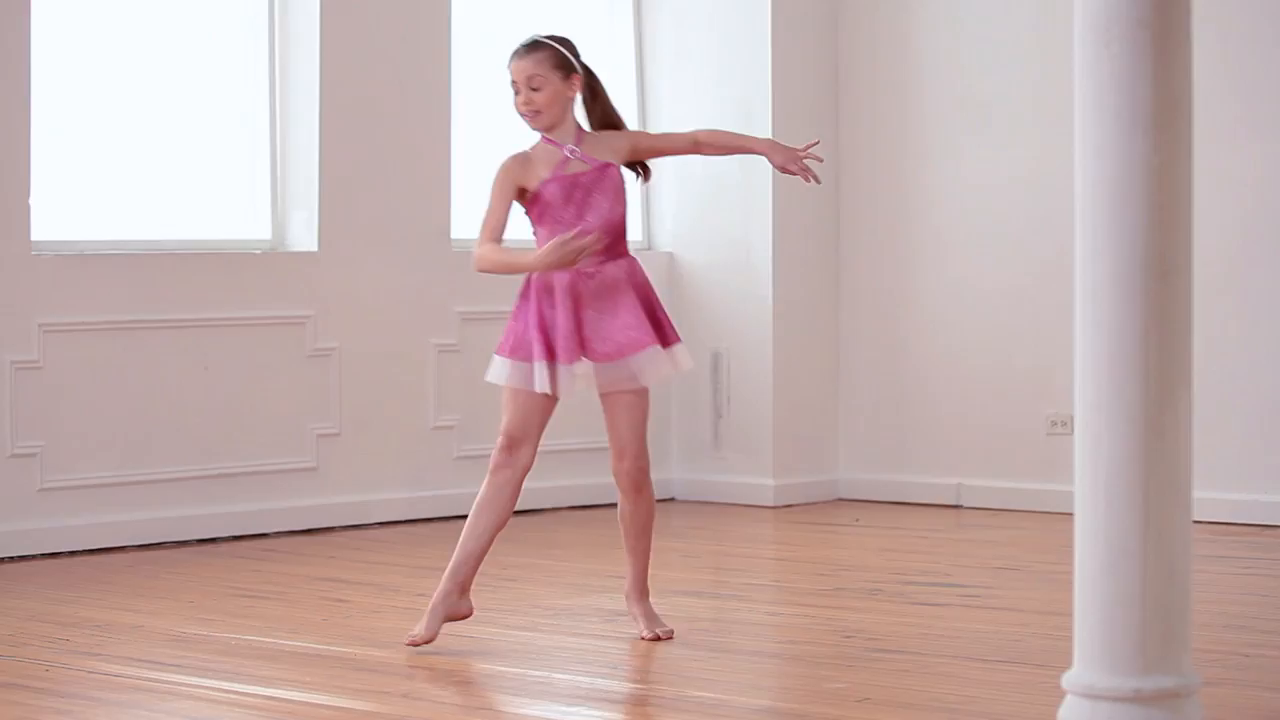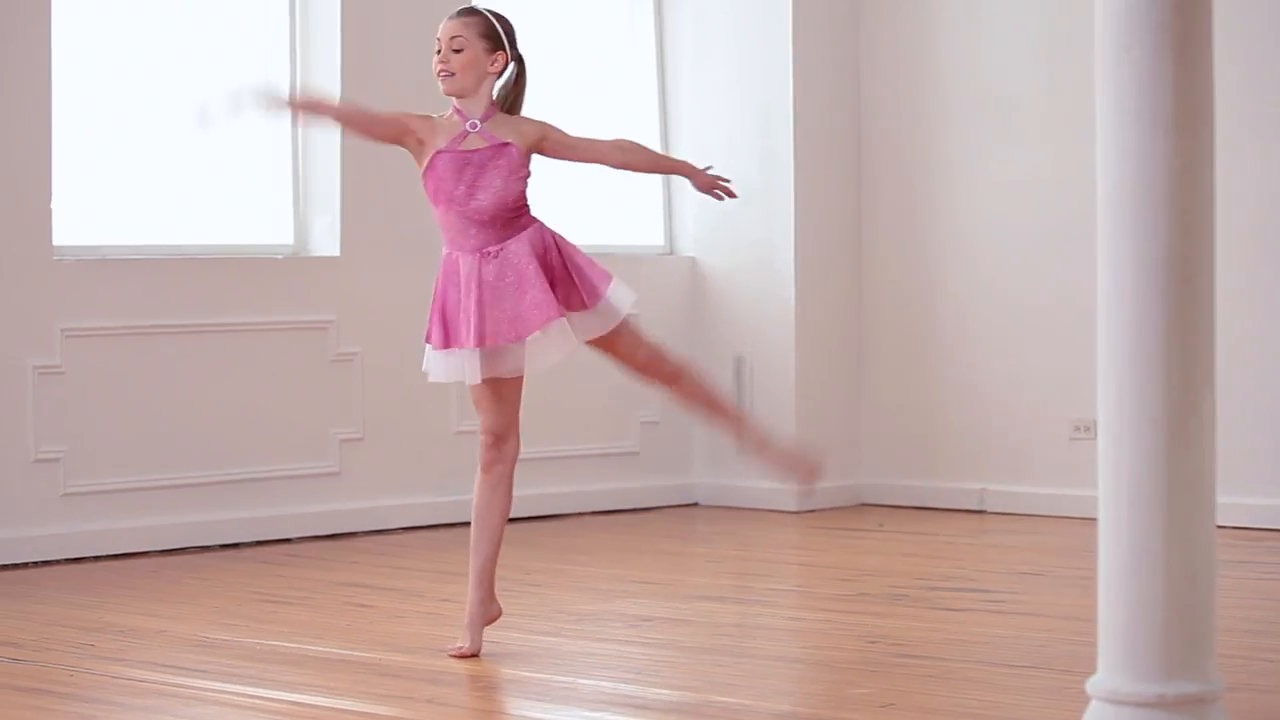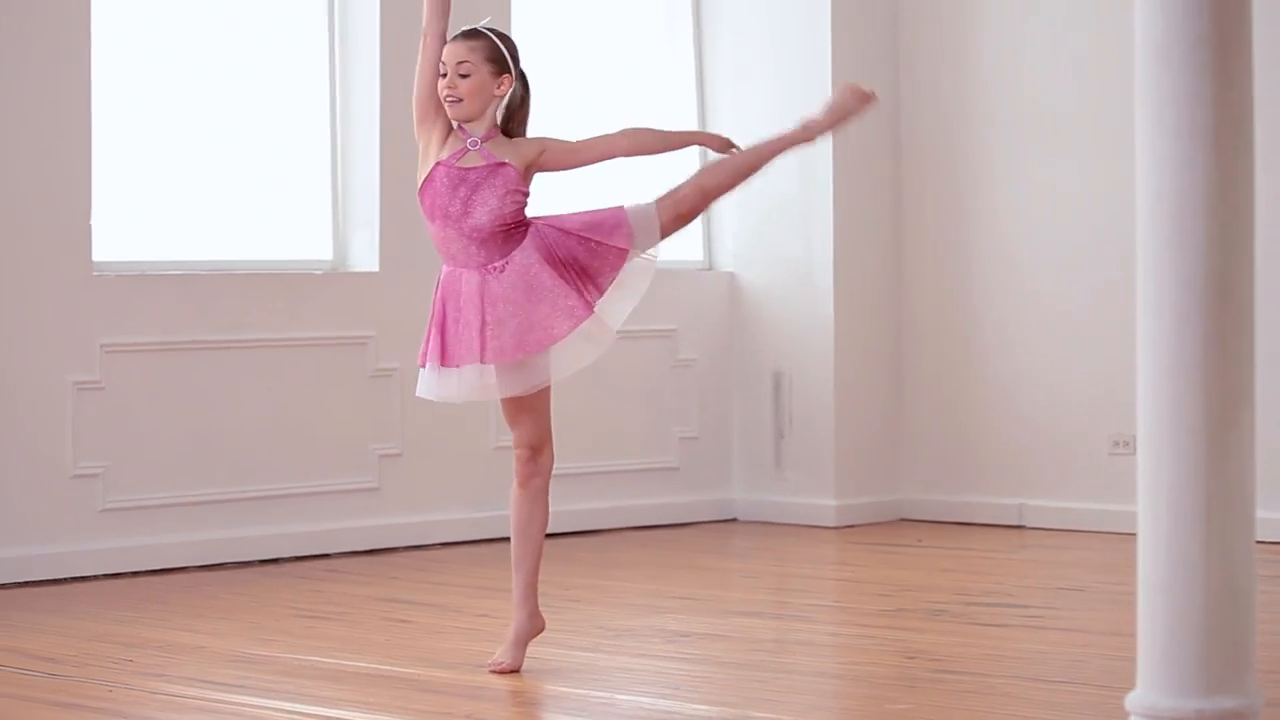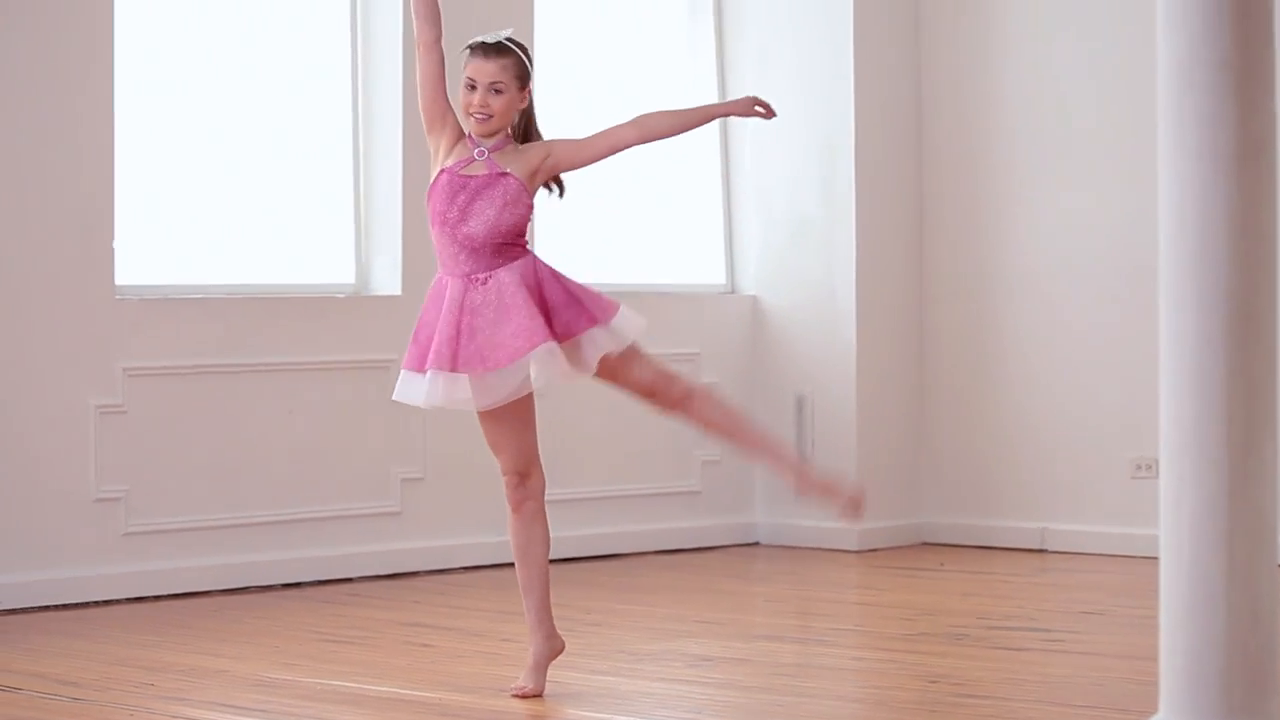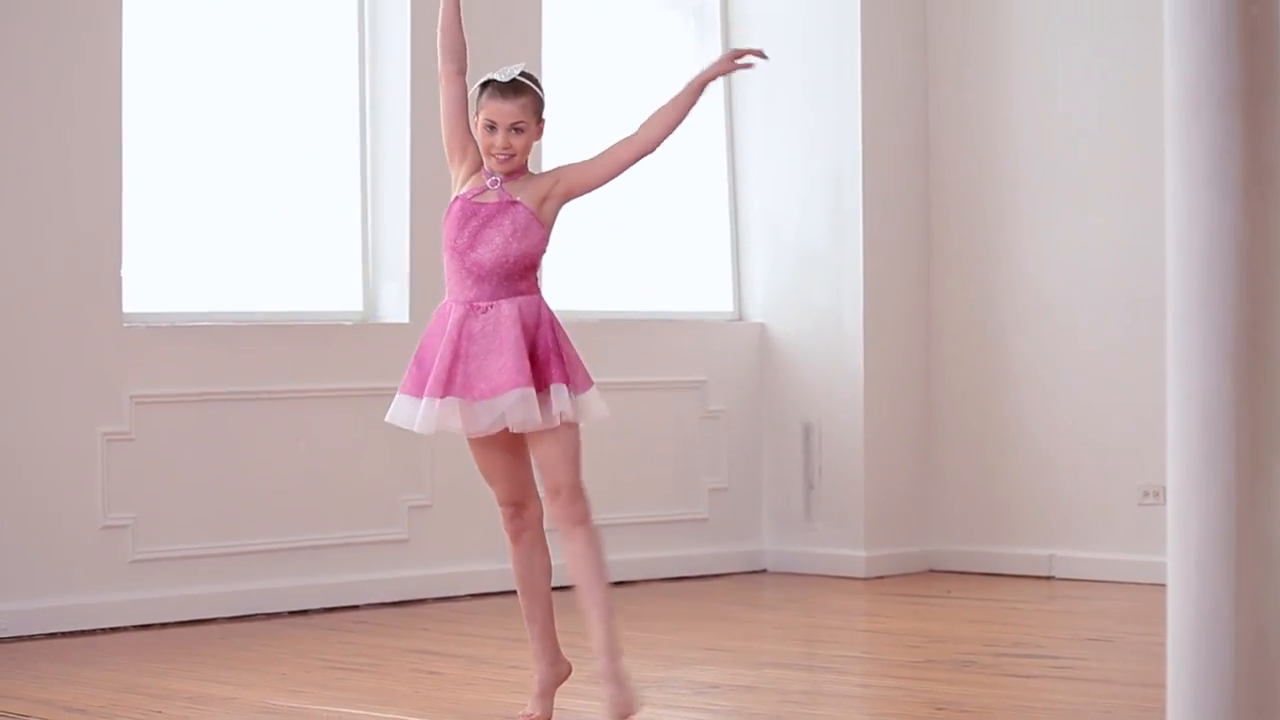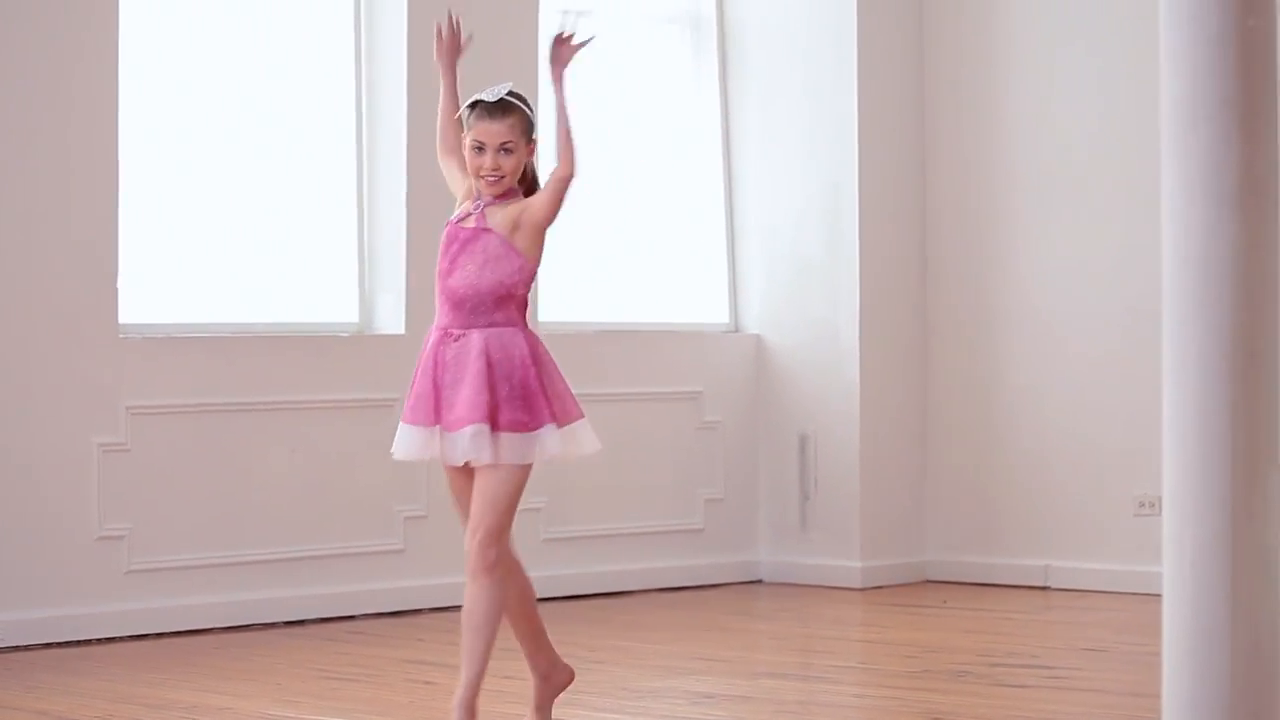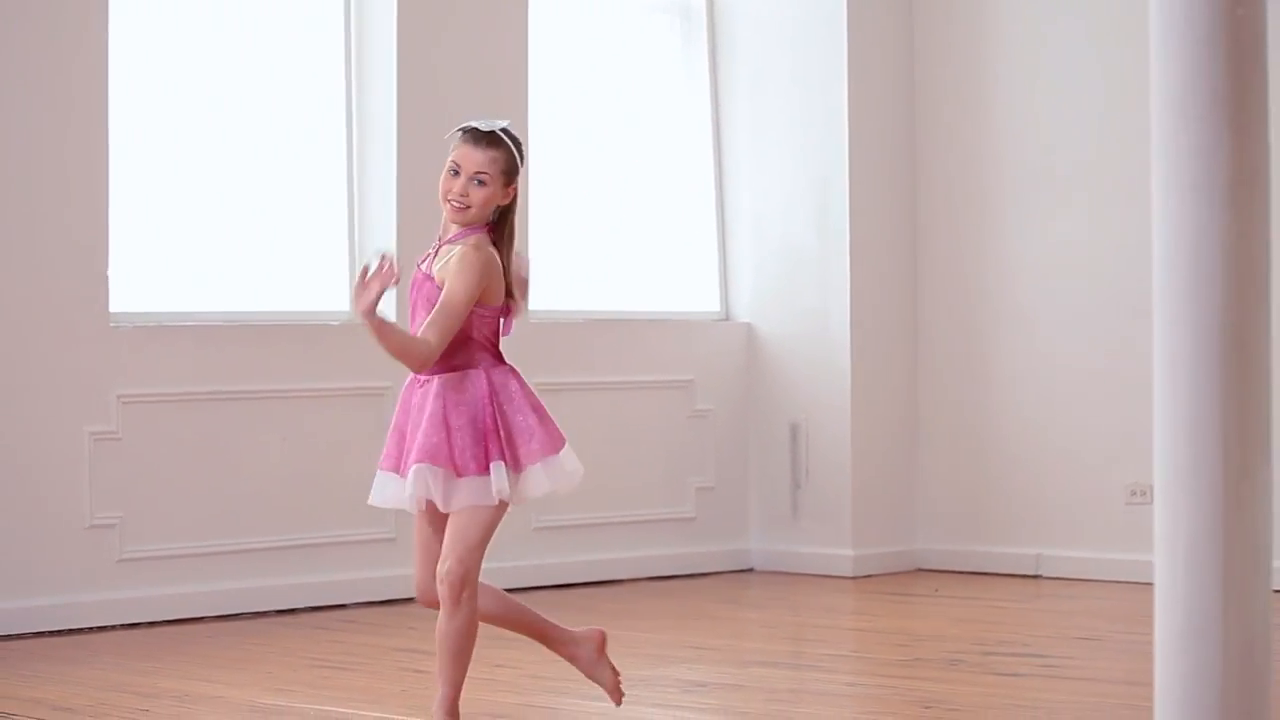
dt=0.3s
person 1, frame 1
left shoulder: (612, 147)
right shoulder: (517, 168)
left elbow: (689, 141)
right elbow: (483, 255)
left wrist: (767, 145)
right wrist: (546, 257)
left hip: (617, 304)
right hip: (550, 313)
left knee: (631, 467)
right knee: (511, 454)
left ankle: (637, 593)
right ankle: (451, 592)
person 1, frame 2
left shoulder: (523, 132)
right shoulder: (422, 131)
left elbow: (609, 151)
right elbow: (361, 117)
left wrist: (685, 169)
right wrist: (298, 103)
left hip: (538, 270)
right hip: (472, 290)
left knee: (649, 360)
right knee: (495, 443)
left ankle: (759, 439)
right ankle: (479, 600)
person 1, frame 3
left shoulder: (525, 154)
right shoulder: (432, 138)
left elbow: (618, 143)
left wrist: (695, 134)
left hip: (548, 272)
right hip: (484, 305)
left knee: (672, 209)
right knee: (530, 457)
left ankle: (810, 129)
right ankle: (524, 613)
person 1, frame 4
left shoulder: (534, 158)
right shoulder: (445, 143)
left elbow: (631, 130)
left wrist: (719, 107)
left hip: (533, 302)
right hip: (470, 319)
left knee: (669, 389)
right knee: (520, 480)
left ankle: (799, 471)
right ankle: (541, 635)
person 1, frame 5
left shoulder: (554, 186)
right shoulder: (466, 172)
left elbow: (645, 137)
right elbow: (451, 80)
left wrist: (705, 75)
left hip: (528, 347)
right hip: (467, 349)
left knee: (564, 504)
right knee: (517, 511)
left ankle: (609, 662)
right ankle: (548, 657)
person 1, frame 6
left shoulder: (529, 214)
right shoulder: (467, 198)
left elbow: (564, 176)
right elbow: (447, 135)
left wrist: (559, 82)
right wrist: (448, 66)
left hip: (506, 376)
right hip: (452, 375)
left knee: (484, 547)
right knee: (486, 544)
person 1, frame 7
left shoulder: (472, 255)
right shoulder: (454, 246)
left elbow: (424, 350)
right elbow: (509, 300)
left wrist: (371, 315)
left hip: (481, 417)
right hip: (438, 417)
left knee: (453, 577)
right knee: (432, 587)
right ankle: (576, 645)
